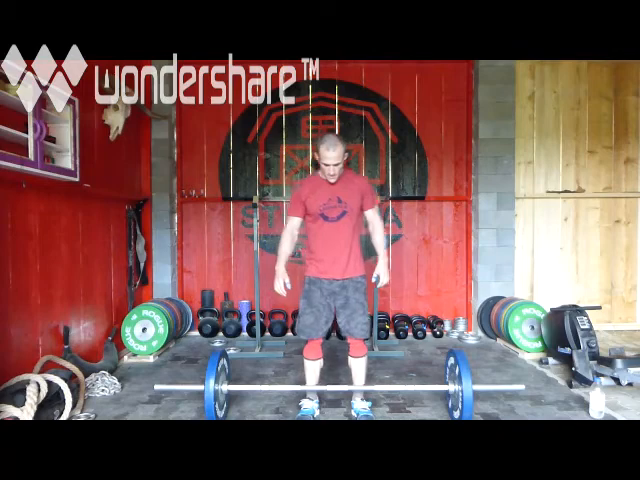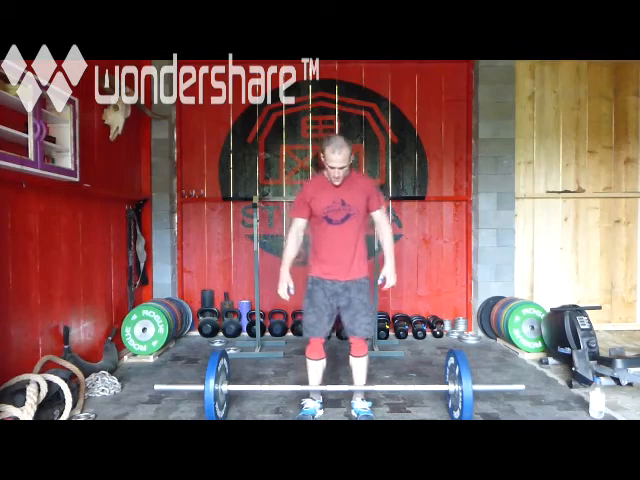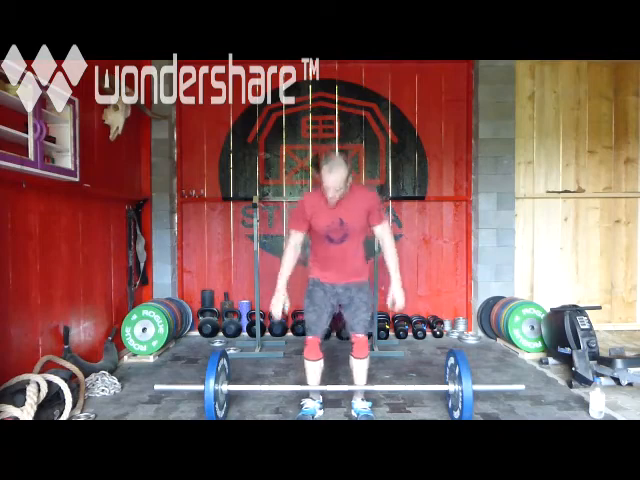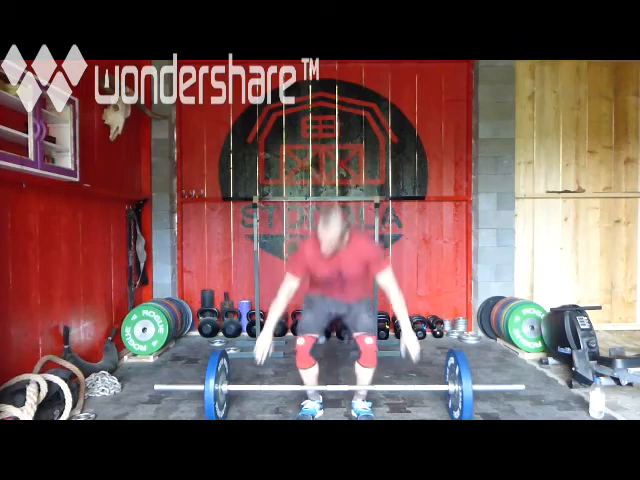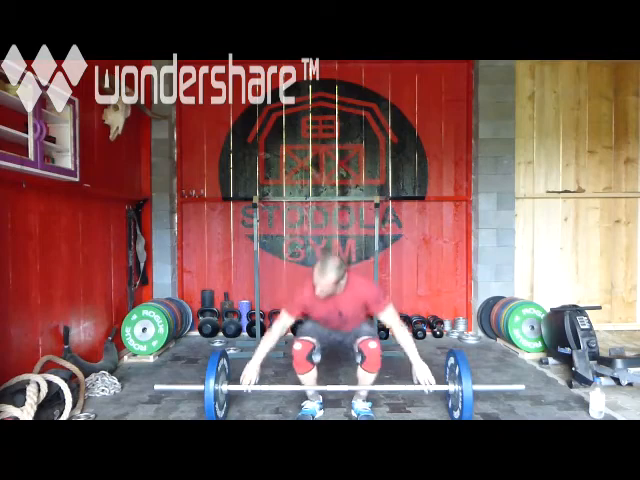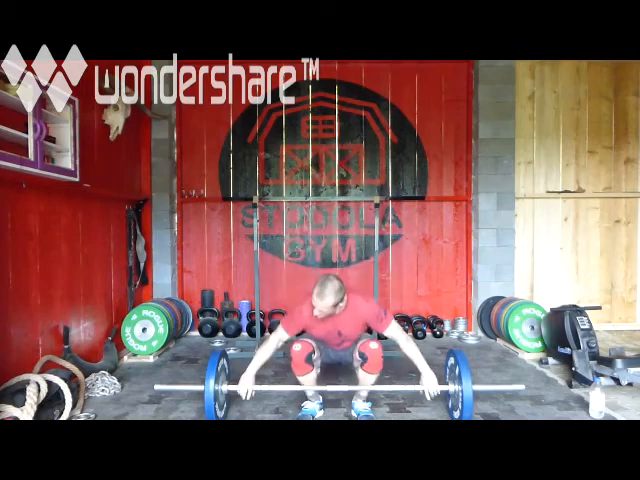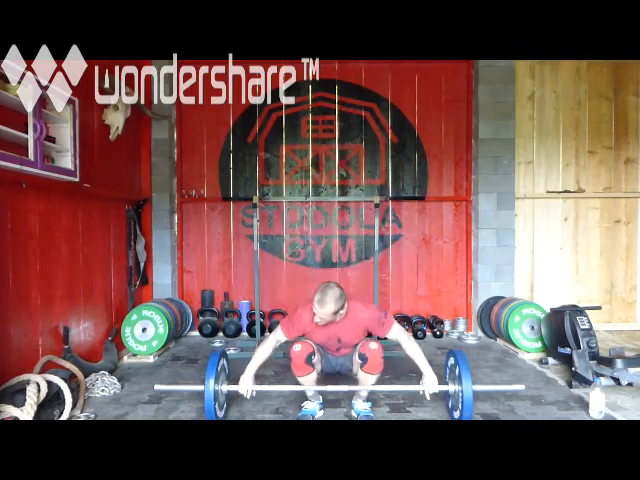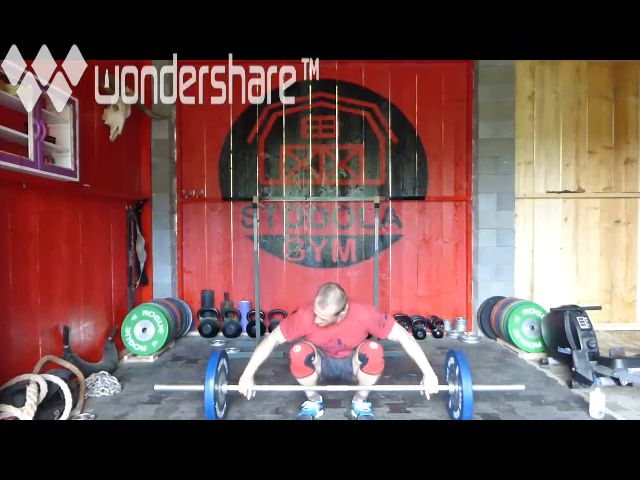
dt=0.2s
person 1, frame 1
left shoulder: (360, 184)
right shoulder: (305, 189)
left elbow: (375, 222)
right elbow: (291, 230)
left wrist: (382, 260)
right wrist: (280, 268)
left hip: (353, 277)
right hip: (316, 278)
left knee: (356, 338)
right knee: (313, 340)
left ankle: (358, 400)
right ankle: (311, 400)
person 1, frame 2
left shoulder: (366, 186)
right shoulder: (310, 189)
left elbow: (382, 223)
right elbow: (296, 232)
left wrist: (389, 262)
right wrist: (284, 271)
left hip: (356, 278)
right hip: (319, 279)
left knee: (358, 339)
right knee: (315, 339)
left ankle: (359, 400)
right ankle: (314, 400)
person 1, frame 3
left shoulder: (367, 199)
right shoulder: (308, 203)
left elbow: (385, 238)
right elbow: (293, 245)
left wrist: (396, 282)
right wrist: (280, 288)
left hip: (356, 281)
right hip: (320, 281)
left knee: (360, 338)
right knee: (313, 339)
left ankle: (359, 400)
right ankle: (313, 400)
person 1, frame 4
left shoulder: (365, 247)
right shoulder: (308, 249)
left elbow: (391, 287)
right elbow: (287, 290)
left wrist: (407, 329)
right wrist: (267, 331)
left hip: (356, 299)
right hip: (320, 296)
left knee: (368, 344)
right knee: (303, 343)
left ankle: (360, 401)
right ankle: (313, 400)
person 1, frame 5
left shoulder: (364, 287)
right shoulder: (307, 291)
left elbow: (395, 323)
right elbow: (281, 325)
left wrist: (417, 361)
right wrist: (255, 361)
left hip: (355, 326)
right hip: (320, 326)
left knee: (372, 348)
right knee: (300, 348)
left ankle: (360, 401)
right ankle: (313, 401)
person 1, frame 6
left shoulder: (364, 307)
right shoulder: (306, 310)
left elbow: (400, 336)
right elbow: (276, 338)
left wrist: (425, 372)
right wrist: (250, 372)
left hip: (352, 346)
right hip: (321, 346)
left knee: (373, 349)
right knee: (299, 349)
left ankle: (360, 400)
right ankle: (313, 400)
person 1, frame 7
left shoulder: (364, 313)
right shoulder: (305, 315)
left elbow: (403, 336)
right elbow: (273, 339)
left wrist: (427, 373)
right wrist: (248, 374)
left hip: (352, 356)
right hip: (321, 355)
left knee: (373, 350)
right knee: (299, 350)
left ankle: (360, 401)
right ankle: (313, 401)
person 1, frame 8
left shoulder: (364, 315)
right shoulder: (305, 316)
left elbow: (404, 337)
right elbow: (272, 339)
left wrist: (428, 374)
right wrist: (247, 375)
left hip: (352, 362)
right hip: (321, 362)
left knee: (374, 350)
right knee: (299, 352)
left ankle: (360, 401)
right ankle: (313, 401)
